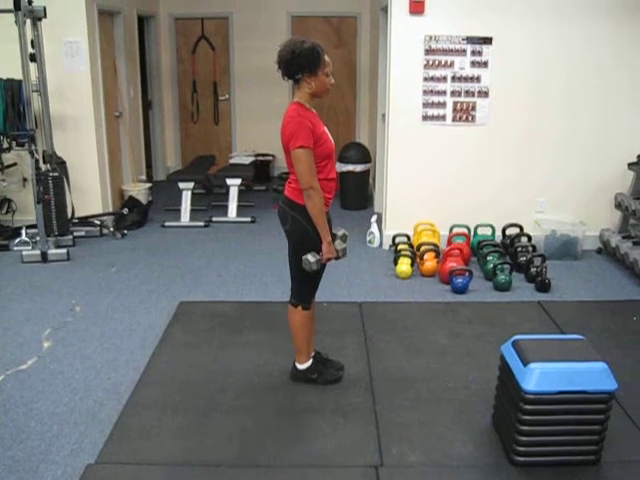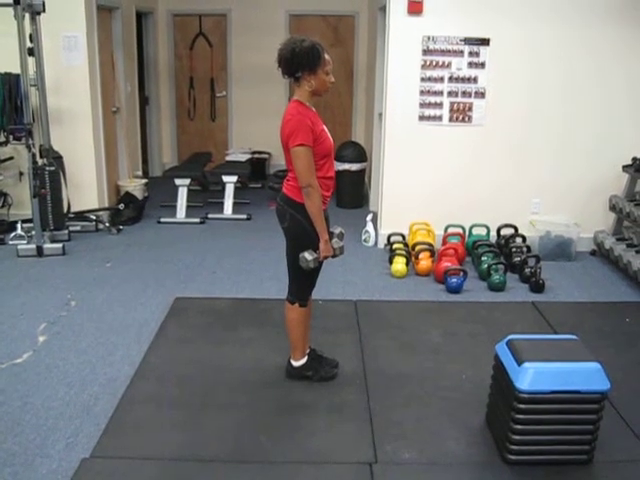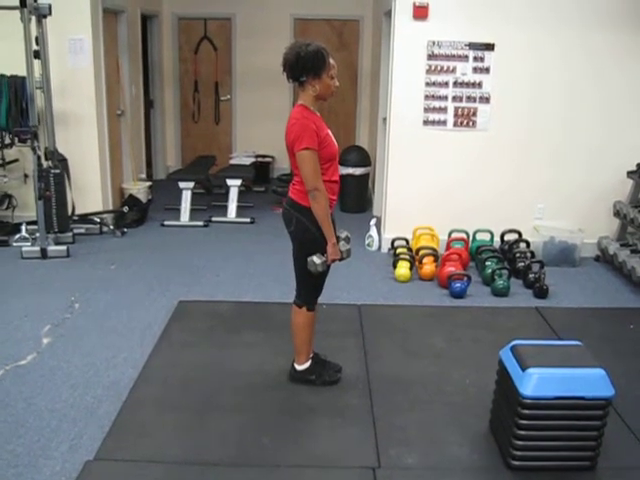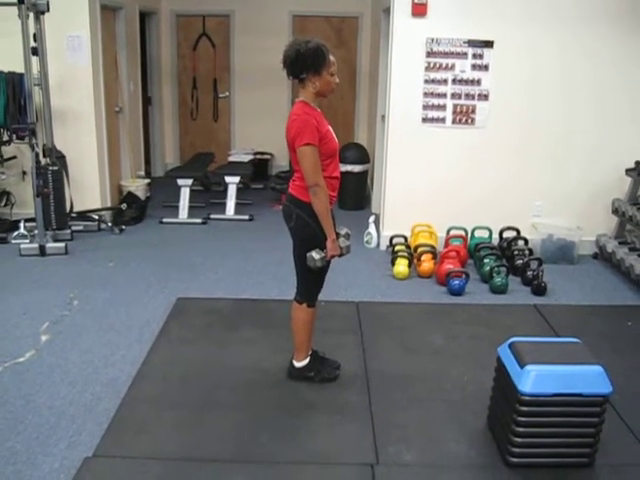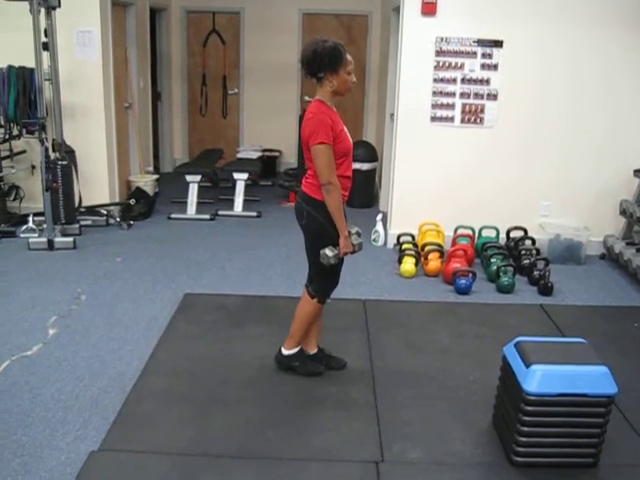
dt=1s
person 1, frame 1
left shoulder: (306, 113)
right shoulder: (299, 120)
right elbow: (309, 186)
left wrist: (325, 228)
right wrist: (325, 237)
left hip: (306, 211)
right hip: (302, 214)
left knee: (308, 290)
right knee: (302, 293)
left ankle: (309, 355)
right ankle: (303, 366)
person 1, frame 2
left shoulder: (305, 112)
right shoulder: (299, 119)
right elbow: (308, 185)
left wrist: (322, 228)
right wrist: (323, 235)
left hip: (304, 209)
right hip: (300, 212)
left knee: (305, 288)
right knee: (299, 290)
left ankle: (304, 353)
right ankle: (298, 363)
person 1, frame 3
left shoulder: (310, 116)
right shoulder: (304, 123)
right elbow: (314, 188)
left wrist: (329, 232)
right wrist: (330, 238)
left hip: (309, 213)
right hip: (307, 216)
left knee: (311, 291)
right knee: (307, 293)
left ankle: (307, 357)
right ankle: (302, 366)
person 1, frame 4
left shoulder: (310, 112)
right shoulder: (305, 119)
right elbow: (315, 184)
left wrist: (328, 228)
right wrist: (330, 234)
left hip: (308, 209)
right hip: (307, 211)
left knee: (310, 287)
right knee: (308, 289)
left ankle: (306, 353)
right ankle: (300, 363)
person 1, frame 5
left shoulder: (326, 111)
right shoulder: (320, 117)
right elbow: (328, 182)
left wrist: (340, 225)
right wrist: (342, 232)
left hip: (319, 207)
right hip: (318, 209)
left knee: (320, 283)
right knee: (321, 285)
left ankle: (311, 349)
right ankle: (289, 351)
